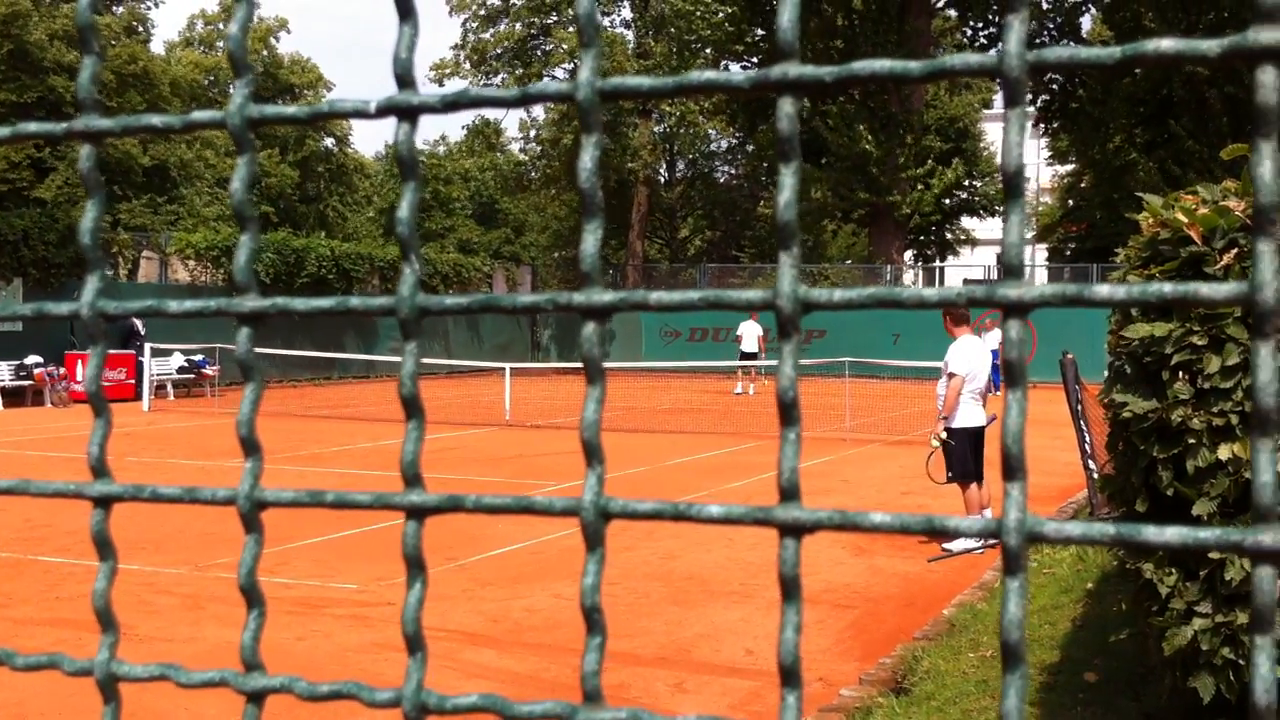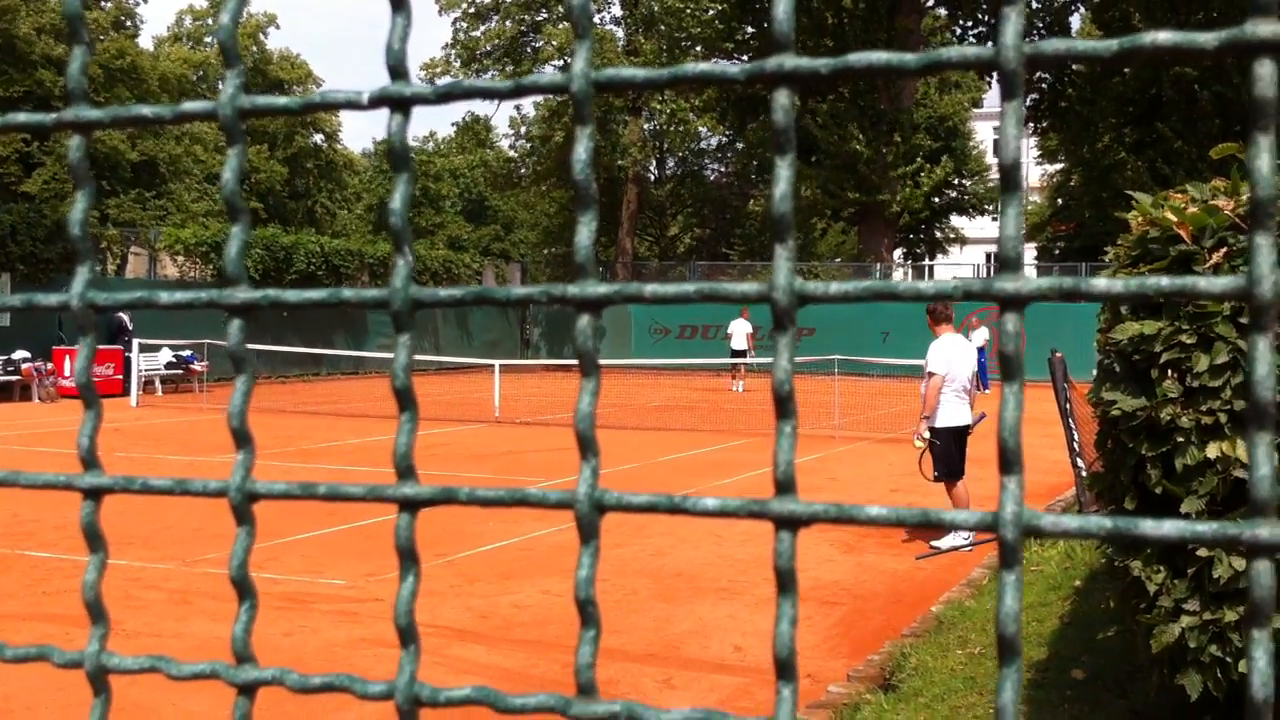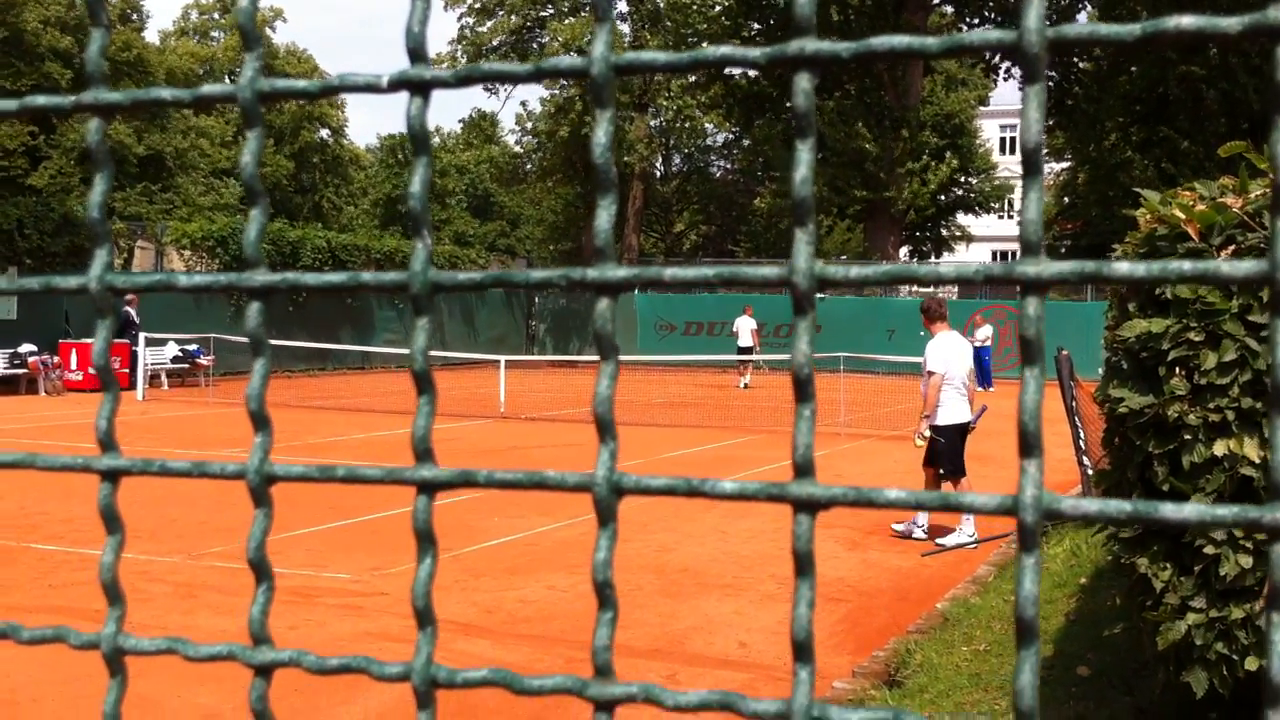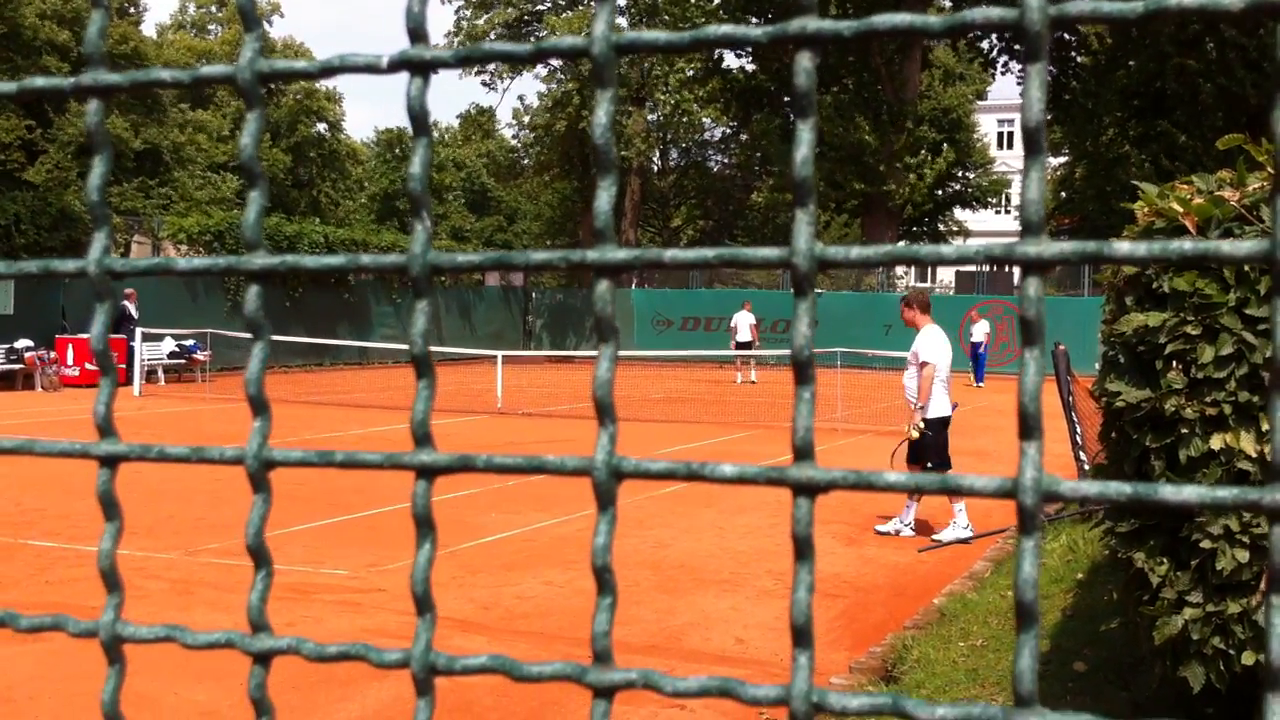
dt=0.3s
person 1, frame 1
left shoulder: (959, 348)
right shoulder: (981, 346)
left elbow: (955, 386)
left wrist: (941, 419)
left hip: (959, 423)
right hip: (976, 420)
left knee: (966, 480)
right knee: (976, 479)
left ankle: (974, 537)
person 1, frame 2
left shoulder: (939, 347)
right shoulder: (967, 345)
left elbow: (934, 386)
right elbow: (972, 386)
left wrist: (923, 419)
left hip: (943, 421)
right hip: (961, 419)
left knee: (952, 478)
right knee: (954, 477)
left ankle: (962, 533)
right ankle: (962, 527)
person 1, frame 3
left shoulder: (936, 345)
right shoulder: (962, 342)
left elbow: (934, 384)
right elbow: (970, 382)
left wrist: (924, 418)
right wrist: (970, 412)
left hip: (945, 420)
right hip: (958, 417)
left knee: (955, 476)
right knee: (931, 469)
left ankle: (967, 530)
right ankle: (919, 524)
person 1, frame 4
left shoulder: (926, 337)
right shoulder: (935, 334)
left elbow: (927, 375)
left wrist: (918, 409)
left hip: (931, 414)
right hip: (931, 413)
left knee: (941, 470)
right knee: (915, 466)
left ankle: (961, 524)
right ankle: (905, 521)
